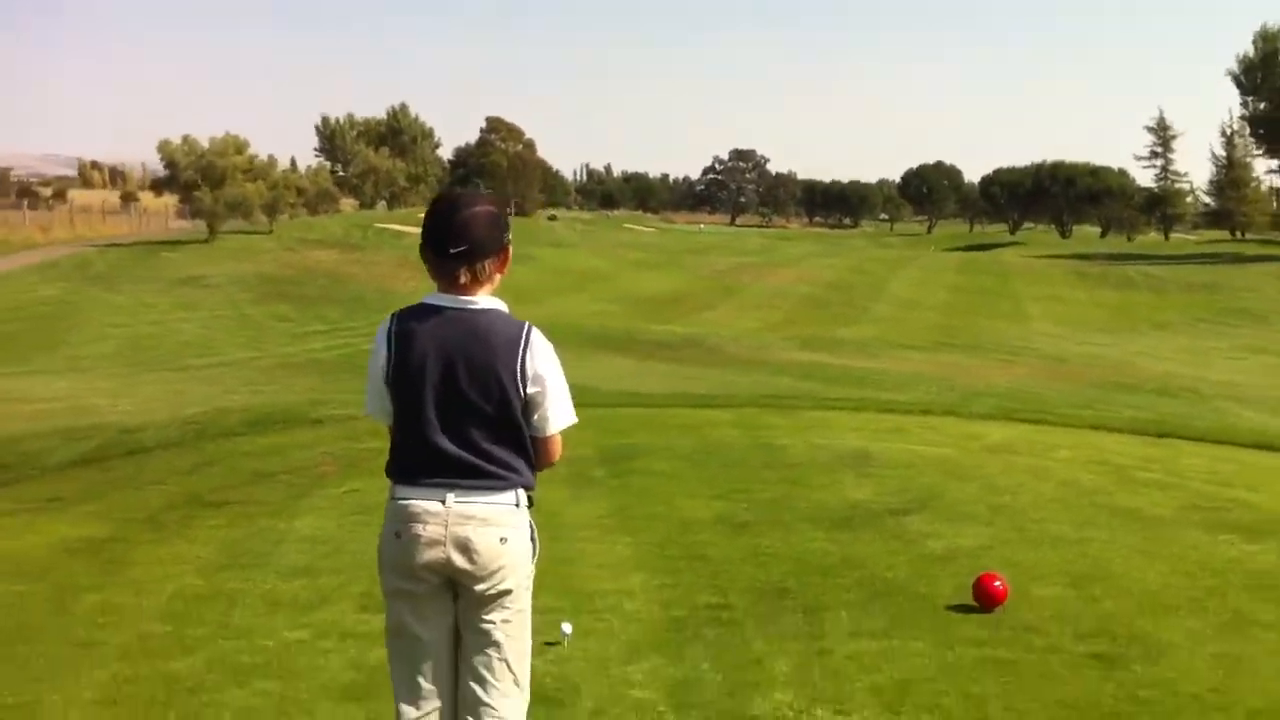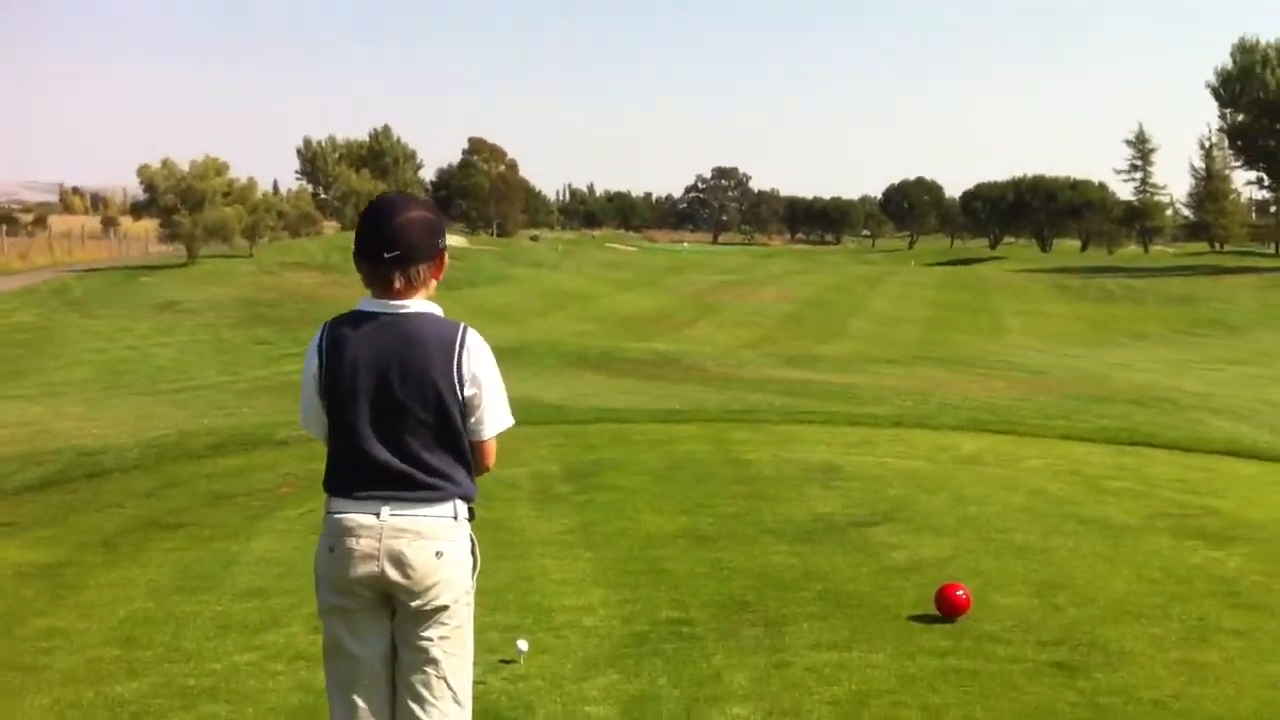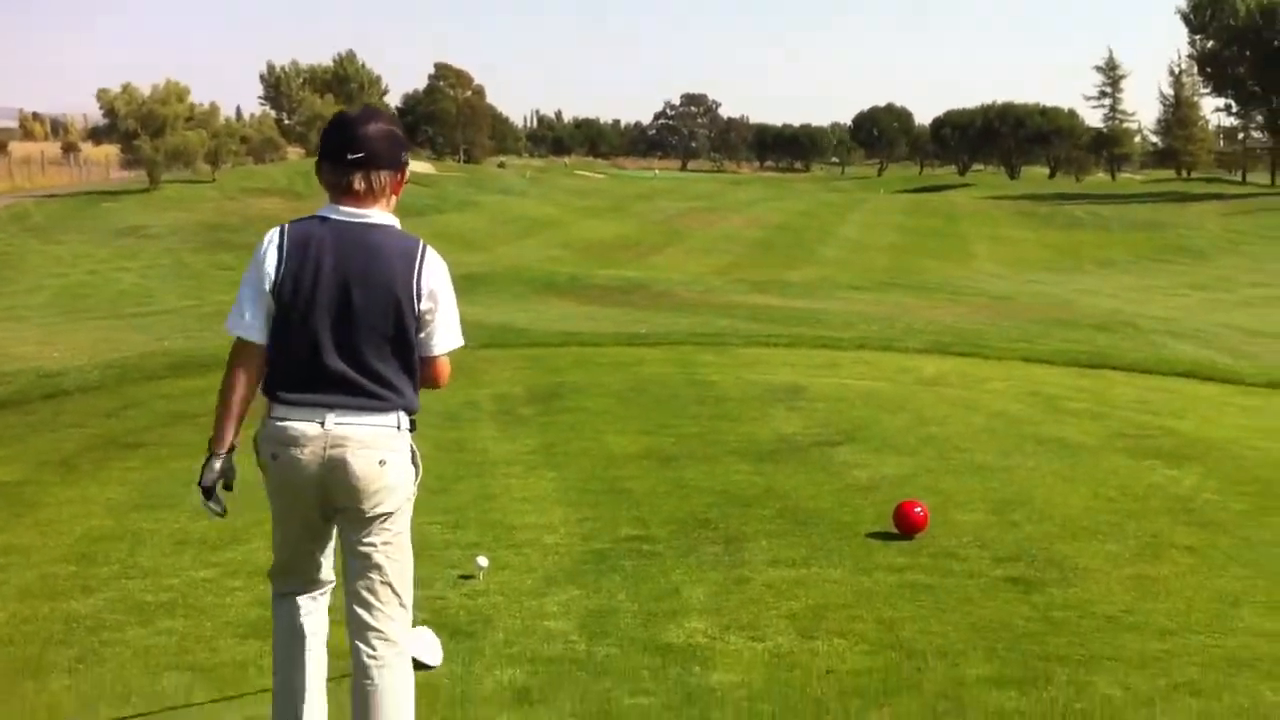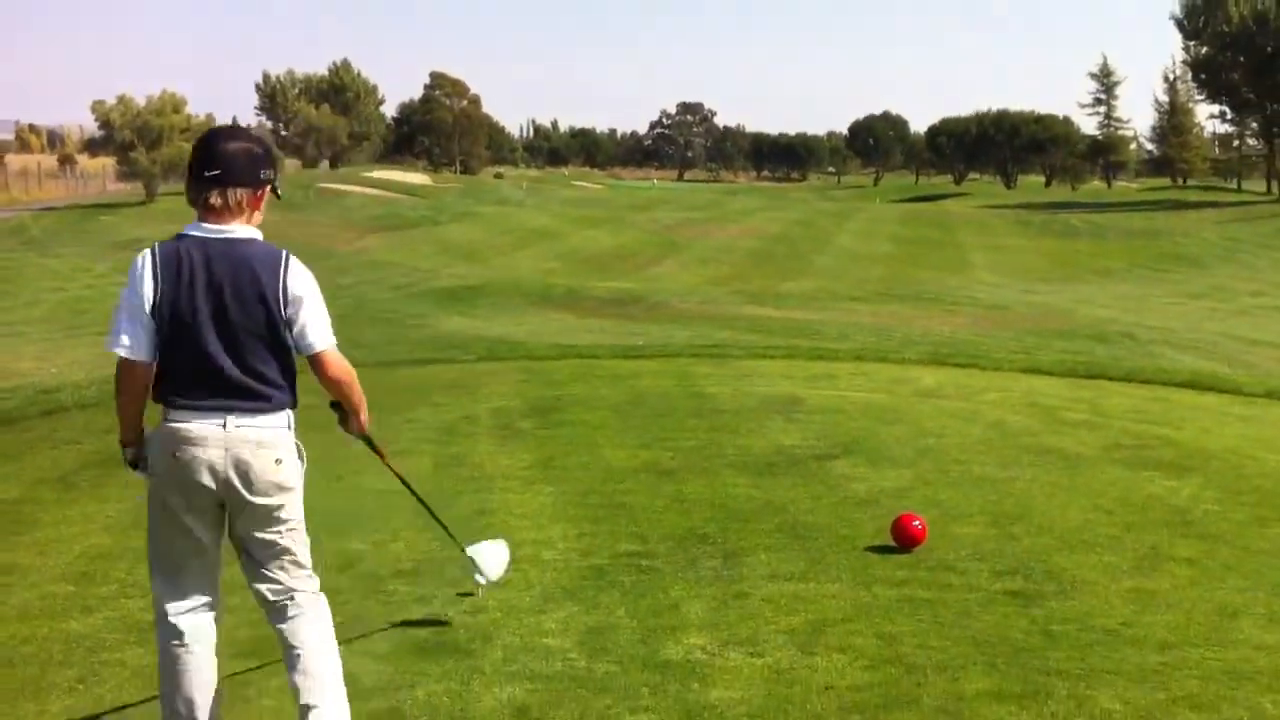
dt=0.5s
person 1, frame 1
left shoulder: (395, 333)
right shoulder: (526, 342)
left elbow: (393, 426)
right elbow: (549, 451)
left hip: (413, 518)
right hip: (496, 523)
person 1, frame 2
left shoulder: (328, 341)
right shoulder: (463, 345)
left elbow: (330, 439)
right elbow: (484, 458)
left hip: (348, 533)
right hip: (434, 536)
person 1, frame 3
left shoulder: (280, 246)
right shoulder: (420, 260)
left elbow: (248, 357)
right elbow: (437, 372)
left wrist: (221, 449)
left hip: (290, 435)
right hip: (376, 443)
left knee: (297, 590)
right knee: (379, 621)
person 1, frame 4
left shoulder: (153, 265)
right shoulder: (285, 270)
left elbow: (133, 370)
right elbow: (330, 367)
left wrist: (131, 440)
right wrist: (358, 413)
left hip: (184, 443)
right hip: (266, 445)
left knee: (184, 604)
right knee: (294, 595)
